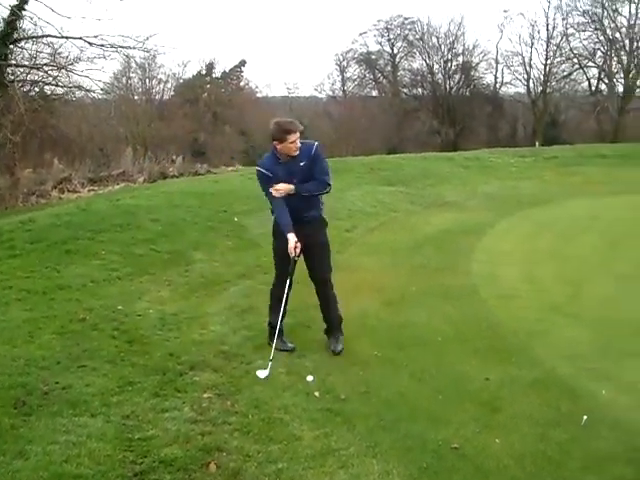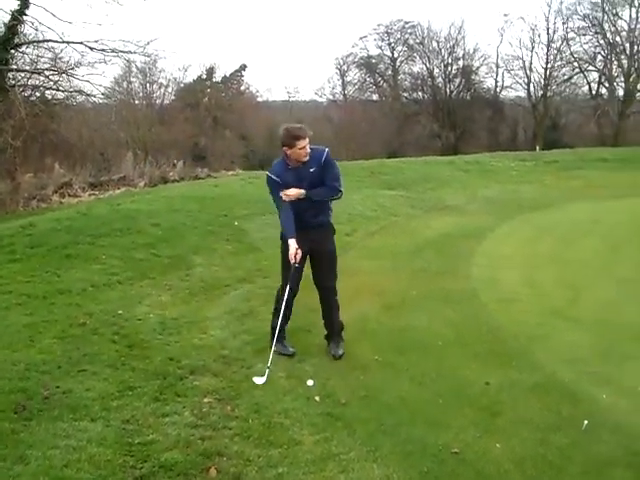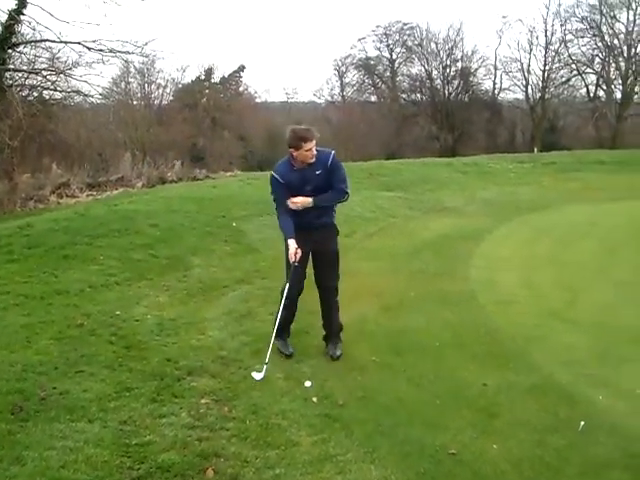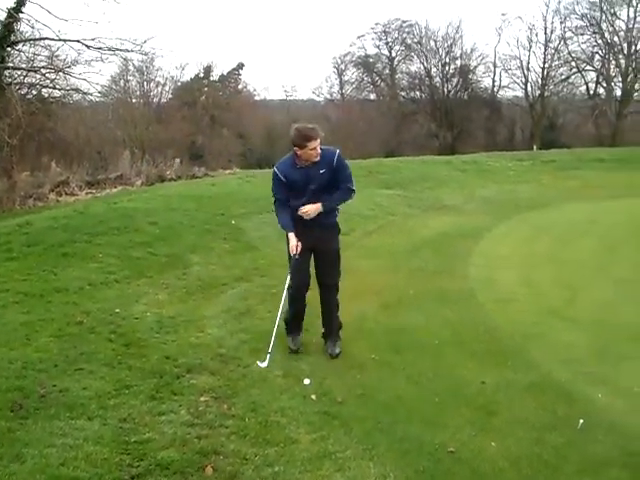
dt=0.1s
person 1, frame 1
left shoulder: (312, 150)
right shoulder: (266, 167)
left elbow: (324, 184)
right elbow: (278, 204)
left wrist: (292, 188)
right wrist: (289, 234)
left hip: (314, 224)
right hip: (285, 229)
left knee: (323, 280)
right knee: (282, 281)
left ankle: (334, 330)
right ankle: (275, 333)
person 1, frame 2
left shoulder: (322, 156)
right shoulder: (276, 173)
left elbow: (335, 190)
right elbow: (285, 209)
left wrist: (302, 194)
right wrist: (291, 241)
left hip: (322, 230)
right hip: (294, 234)
left knee: (327, 286)
right knee: (288, 285)
left ankle: (335, 336)
right ankle: (278, 337)
person 1, frame 3
left shoulder: (328, 158)
right shoulder: (280, 173)
left elbow: (342, 193)
right elbow: (283, 211)
left wrist: (311, 201)
right wrist: (290, 240)
left hip: (325, 231)
right hip: (297, 233)
left knee: (328, 287)
right knee: (293, 285)
left ankle: (333, 337)
right ankle: (282, 334)
person 1, frame 4
left shoulder: (333, 157)
right shoulder: (282, 170)
left elbow: (347, 189)
right elbow: (280, 205)
left wrist: (320, 206)
right wrist: (290, 233)
left hip: (326, 228)
right hip: (298, 231)
left knee: (329, 284)
right knee: (298, 284)
left ankle: (332, 335)
right ankle: (293, 330)
